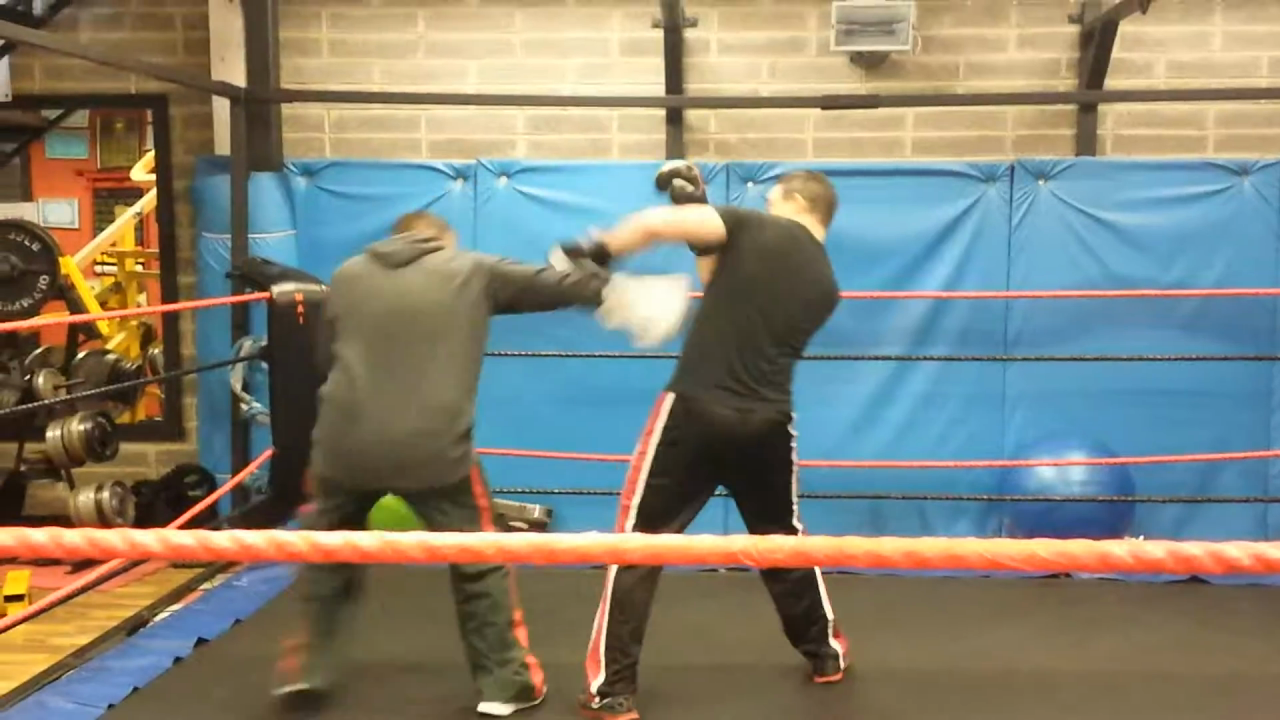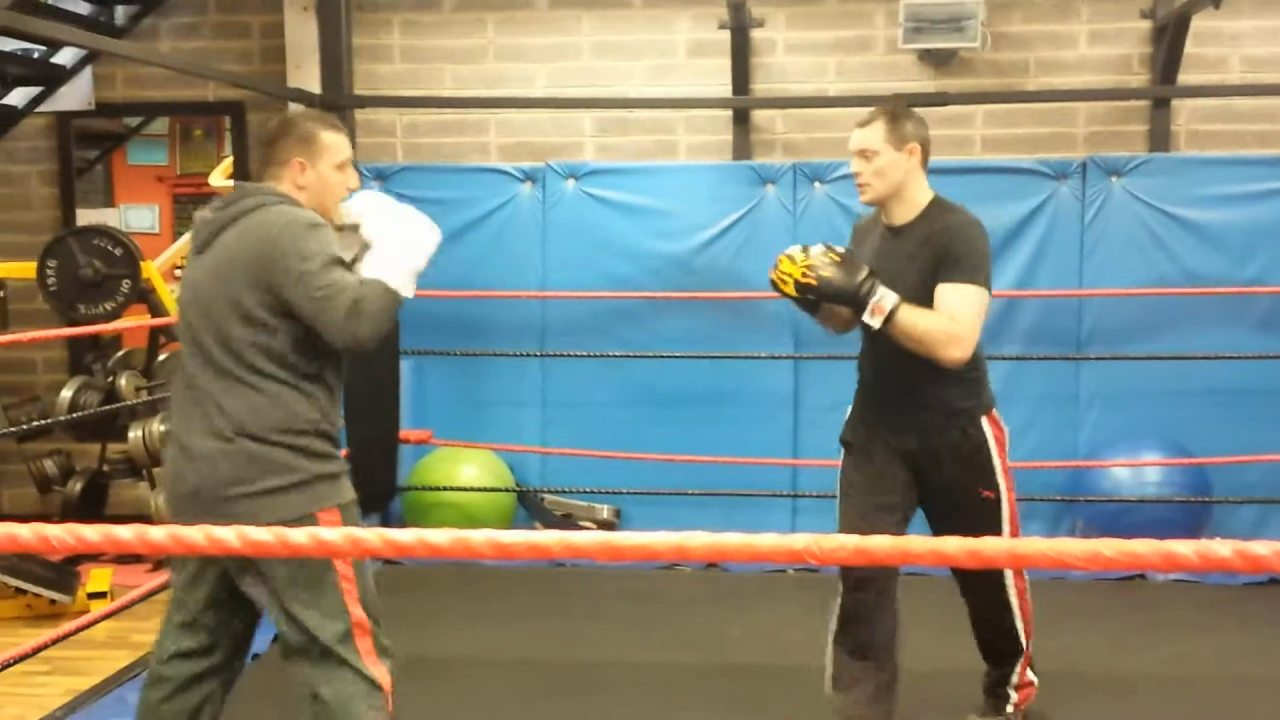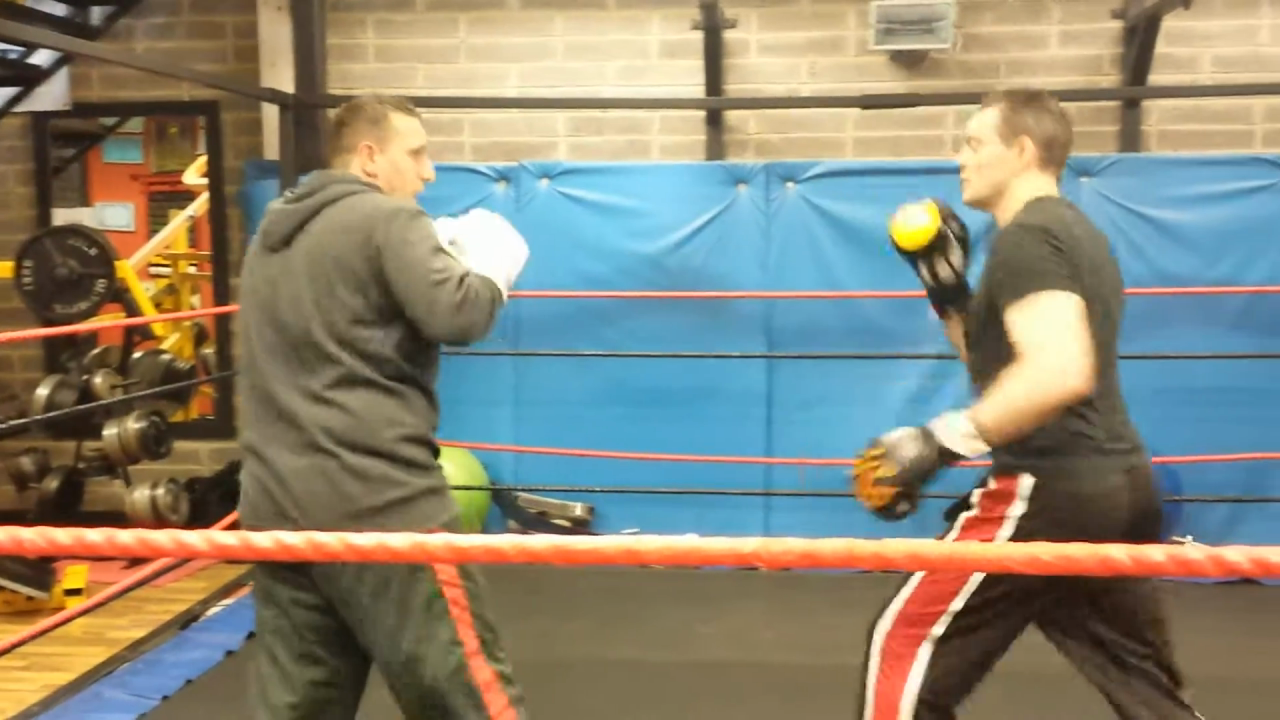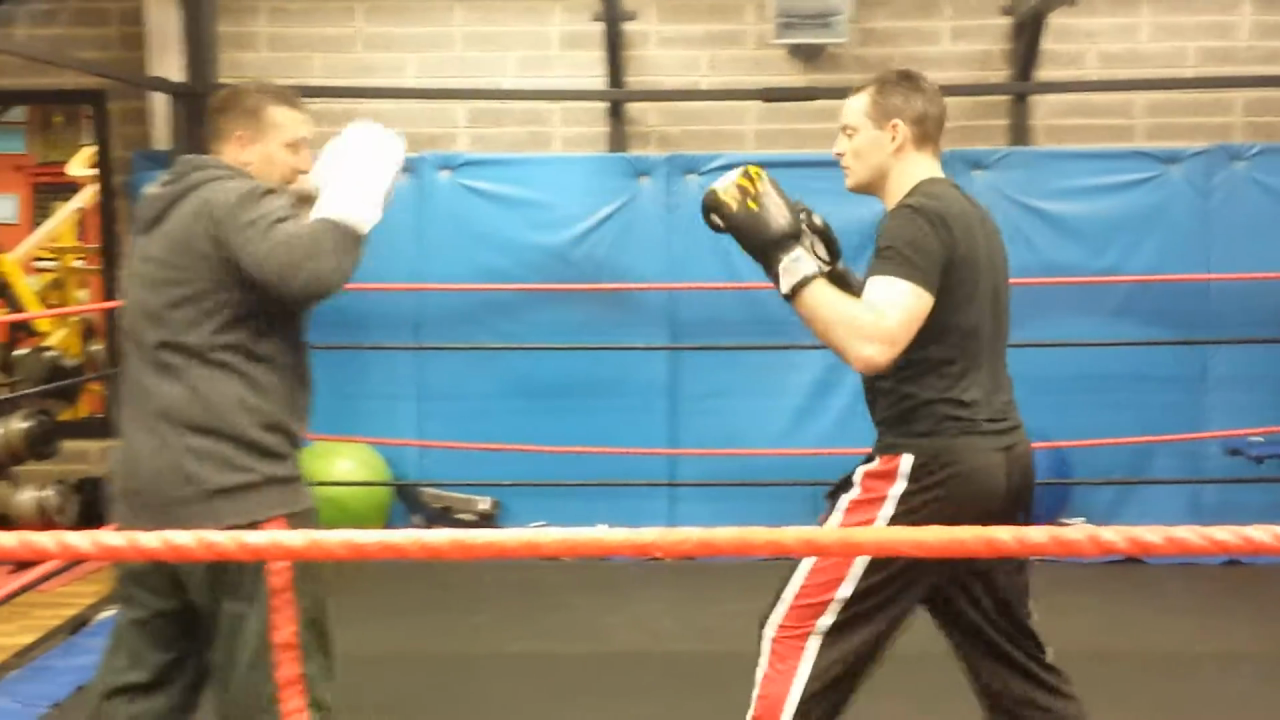
dt=1s
person 1, frame 1
left shoulder: (754, 228)
right shoulder: (826, 285)
left elbow: (661, 223)
left wrist: (599, 246)
right wrist: (710, 245)
left hip: (695, 411)
right hip: (768, 423)
right knee: (782, 538)
right ankle: (826, 654)
person 1, frame 2
left shoulder: (959, 233)
right shoulder: (865, 230)
left elbow: (954, 343)
left wrist: (869, 295)
right wrist: (818, 297)
left hip: (958, 429)
right hip: (877, 428)
left knee: (989, 569)
right knee: (862, 573)
person 1, frame 3
left shoulder: (1029, 238)
right shoulder: (1074, 235)
left elbow: (1058, 376)
left wrist: (939, 441)
right wrist: (947, 290)
left hip: (1049, 489)
right hip: (1121, 483)
left knee: (907, 646)
person 1, frame 4
left shoulder: (915, 219)
right shoulder: (964, 214)
left elbow: (871, 347)
left wrist: (786, 256)
right wrist: (828, 268)
left hip: (929, 468)
right hip: (998, 459)
left knee: (802, 639)
right knee: (1011, 658)
person 2, frame 1
left shoulder: (349, 276)
right shoulder: (470, 272)
left elbow: (329, 355)
right elbow: (553, 283)
right wrist: (621, 293)
left hip: (345, 446)
right hip: (433, 449)
left knee: (327, 555)
right knee: (477, 562)
left ankle: (308, 672)
person 2, frame 2
left shoulder: (220, 235)
right shoulder: (295, 231)
right elbow: (354, 322)
left wrist: (347, 248)
right wrist: (398, 253)
left hip: (202, 484)
right hip: (284, 488)
left knee: (190, 657)
right knee: (349, 654)
person 2, frame 3
left shoulder: (270, 237)
right shoulder: (387, 222)
right elbow: (459, 316)
left wrist: (433, 259)
right wrist: (495, 259)
left hip: (278, 500)
right hip: (378, 499)
person 2, frame 4
left shoulder: (168, 210)
right shoulder: (238, 203)
right elbow: (309, 269)
left wrist: (326, 193)
right wrist: (357, 189)
left hip: (152, 486)
right hip: (236, 490)
